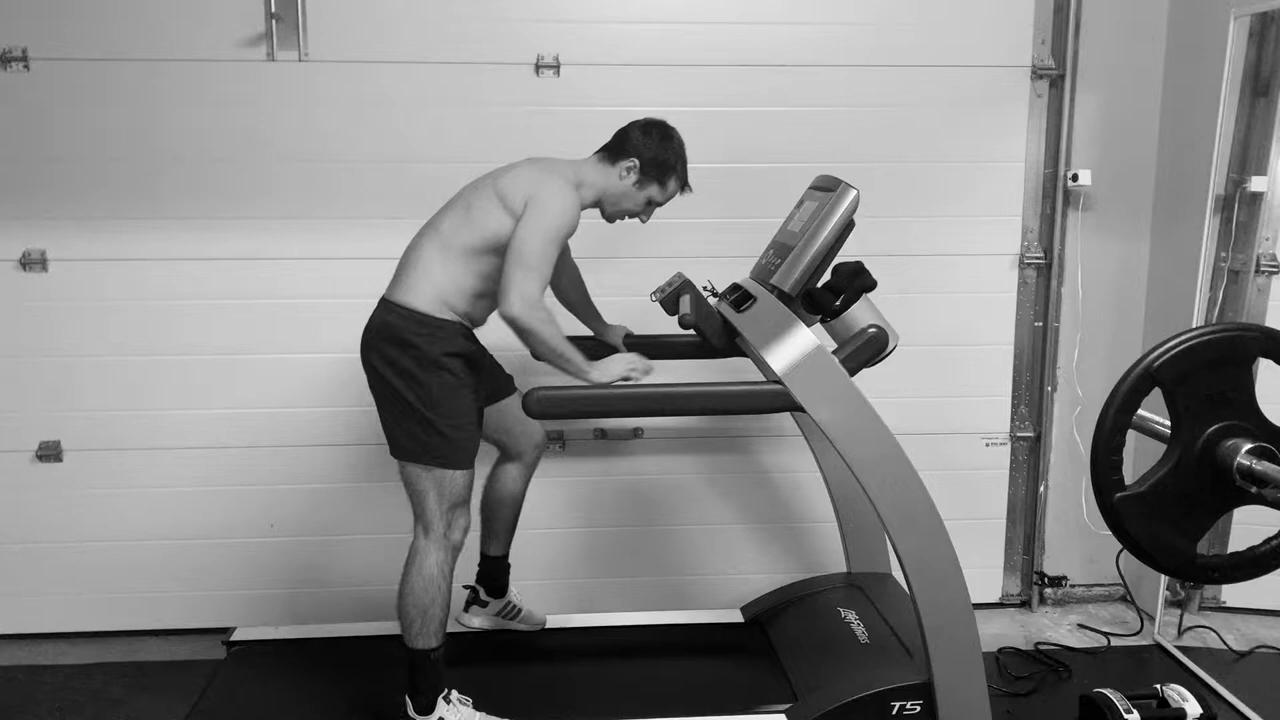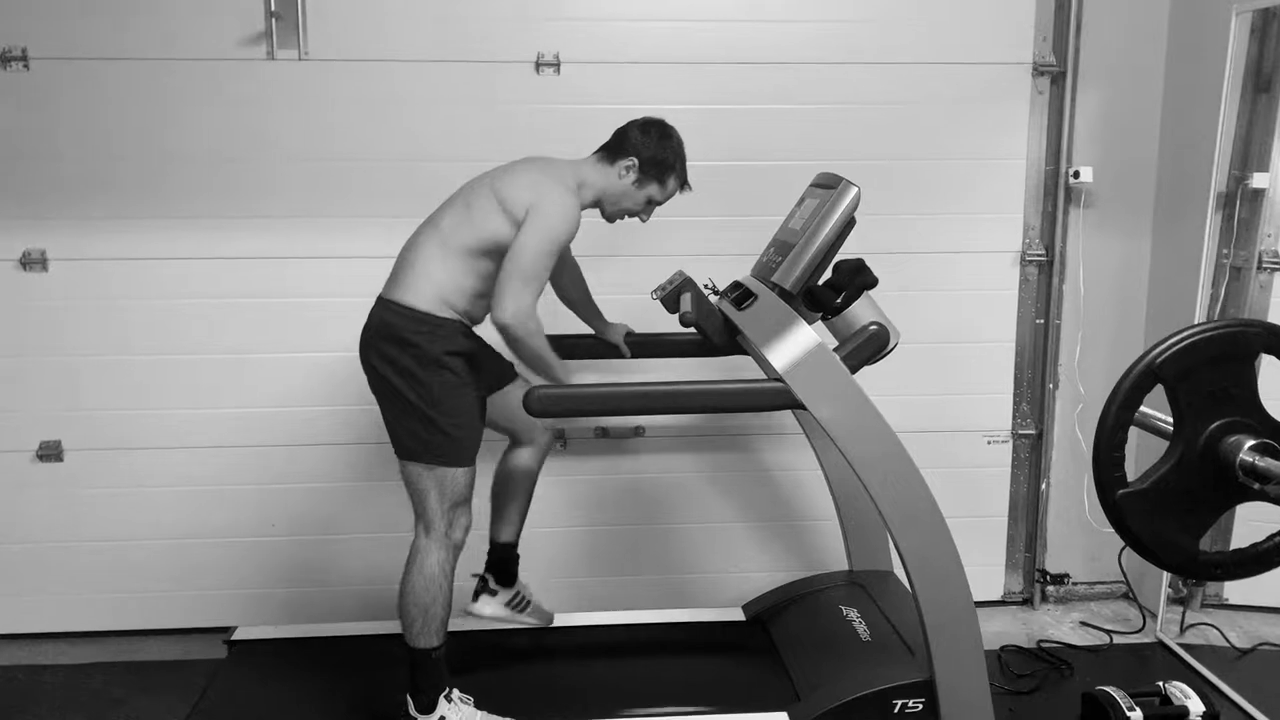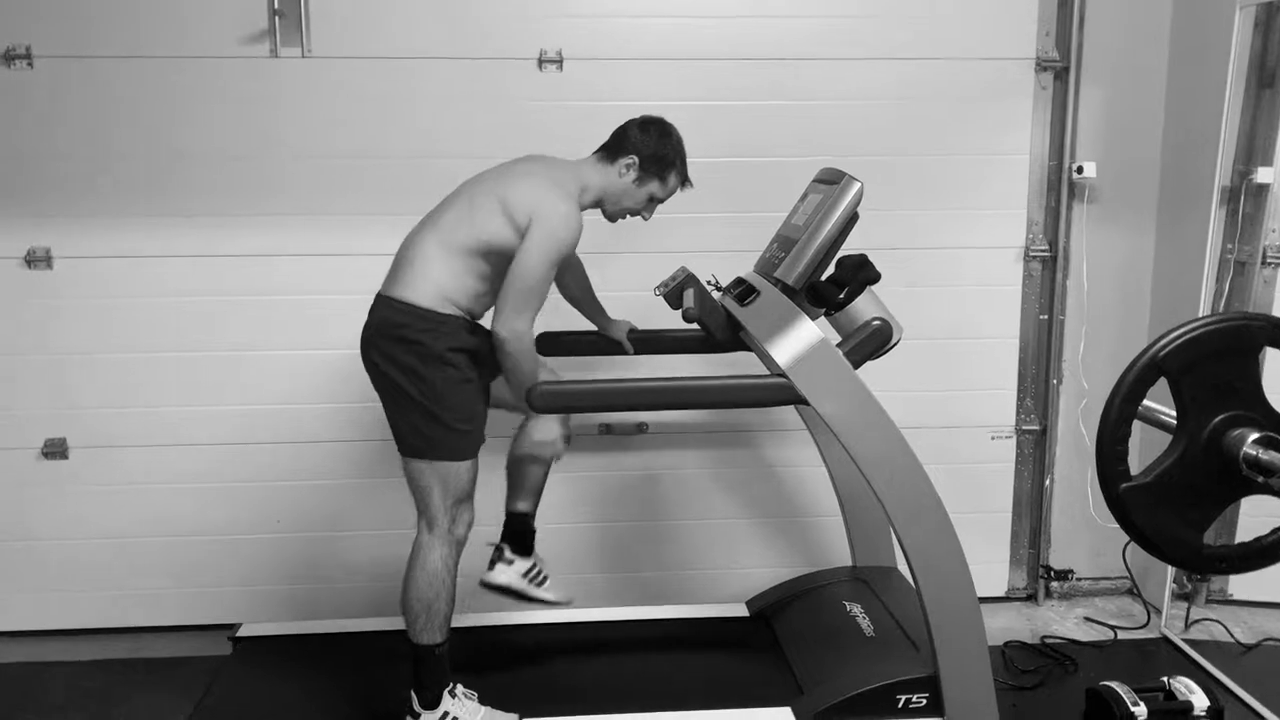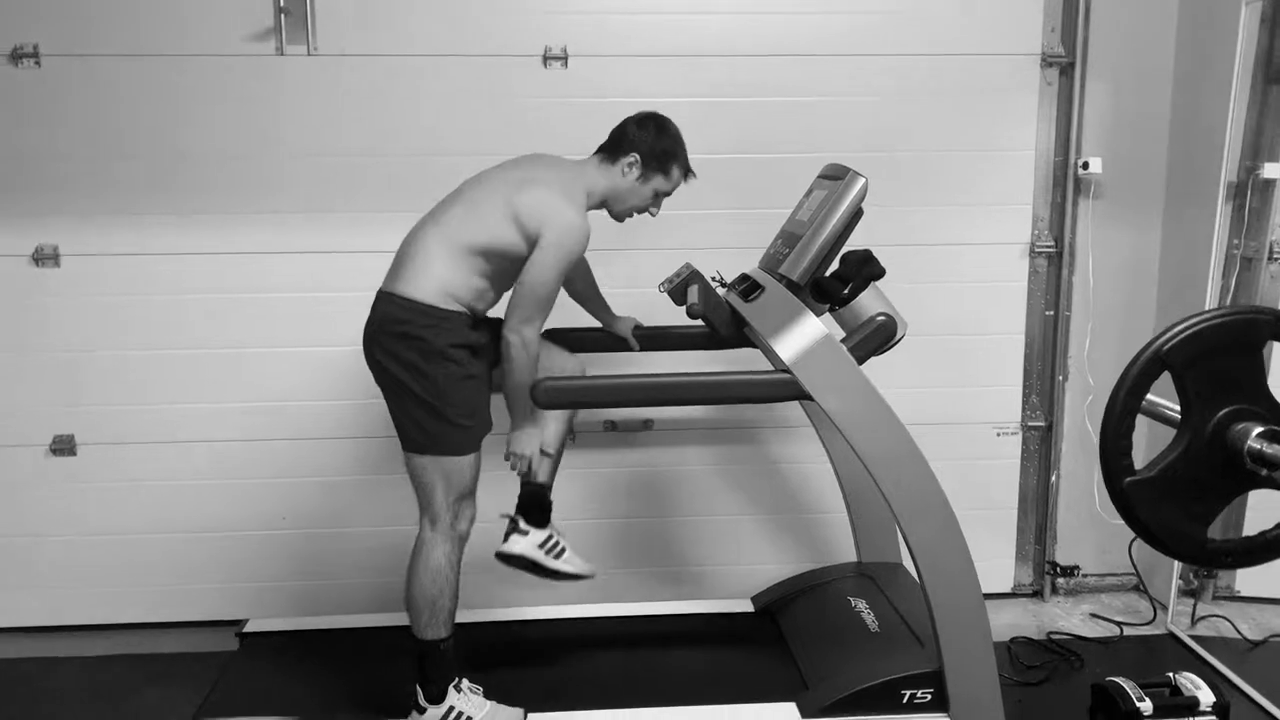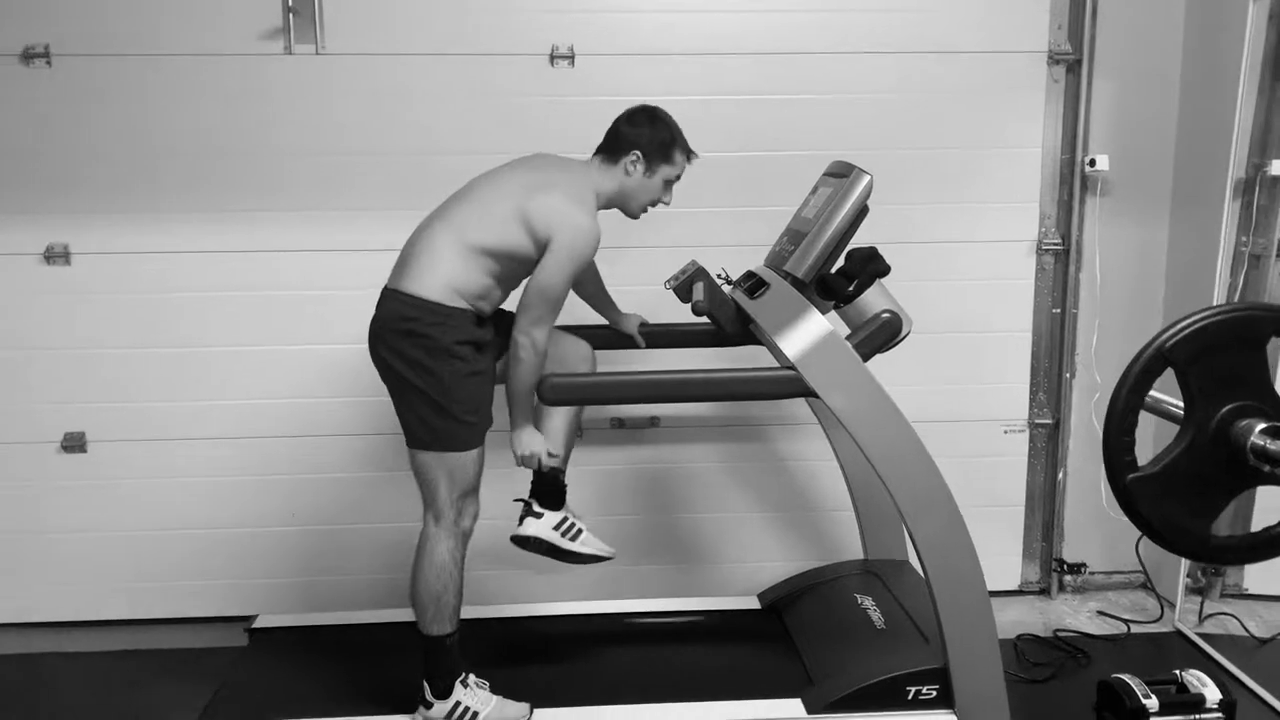
dt=0.1s
person 1, frame 1
left shoulder: (551, 184)
right shoulder: (557, 195)
left elbow: (558, 265)
right elbow: (521, 307)
left wrist: (602, 328)
right wrist: (589, 372)
left hip: (439, 335)
right hip: (415, 342)
left knee: (524, 444)
right knee: (443, 530)
left ankle: (490, 595)
person 1, frame 2
left shoulder: (550, 184)
right shoulder: (557, 199)
left elbow: (559, 263)
right elbow: (511, 312)
left wrist: (603, 327)
right wrist: (568, 382)
left hip: (438, 333)
right hip: (414, 340)
left knee: (533, 430)
right knee: (444, 528)
left ankle: (499, 583)
person 1, frame 3
left shoulder: (550, 178)
right shoulder: (560, 207)
left elbow: (560, 262)
right elbow: (512, 325)
left wrist: (605, 323)
right wrist: (532, 418)
left hip: (433, 324)
right hip: (416, 335)
right knee: (447, 524)
left ankle: (514, 554)
person 1, frame 4
left shoulder: (554, 180)
right shoulder: (567, 213)
right elbow: (518, 331)
left wrist: (610, 319)
right wrist: (521, 426)
left hip: (435, 320)
right hip: (418, 331)
left knee: (565, 372)
right knee: (450, 520)
left ankle: (531, 527)
person 1, frame 5
left shoulder: (558, 173)
right shoulder: (578, 218)
right elbow: (529, 332)
left wrist: (616, 317)
right wrist: (522, 425)
left hip: (438, 314)
right hip: (424, 328)
left knee: (575, 355)
right knee: (454, 517)
left ankle: (546, 509)
